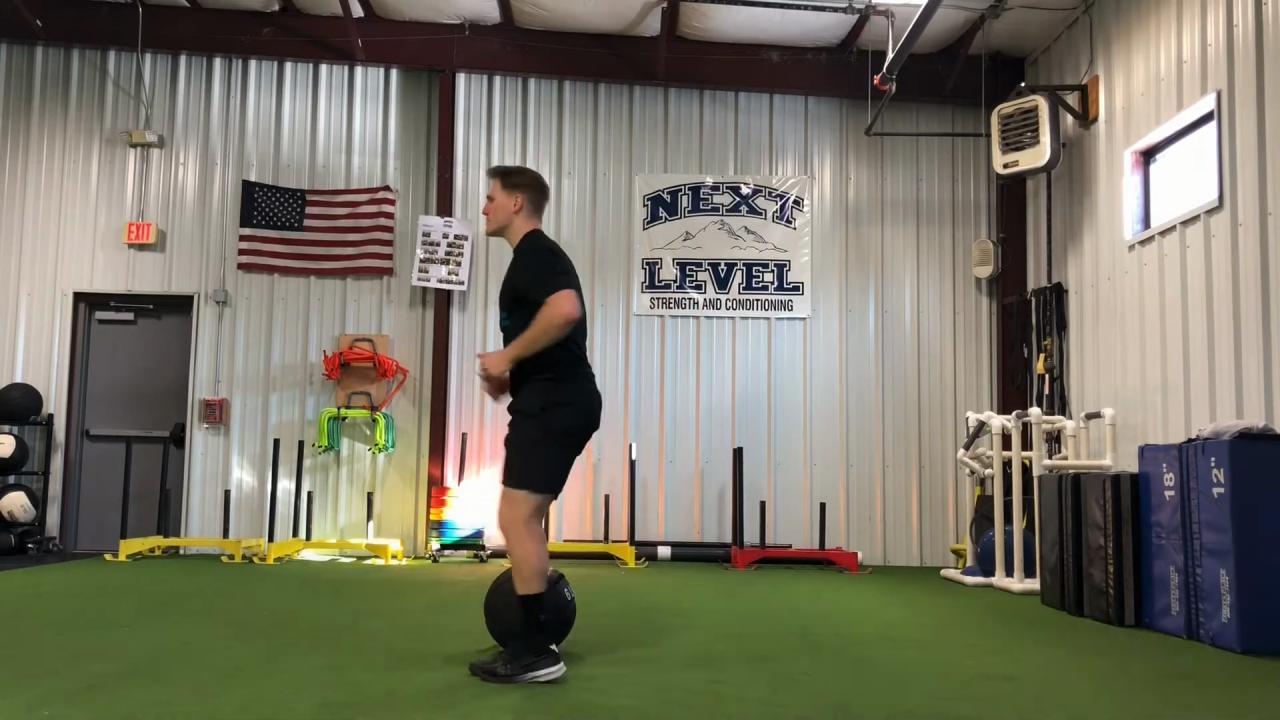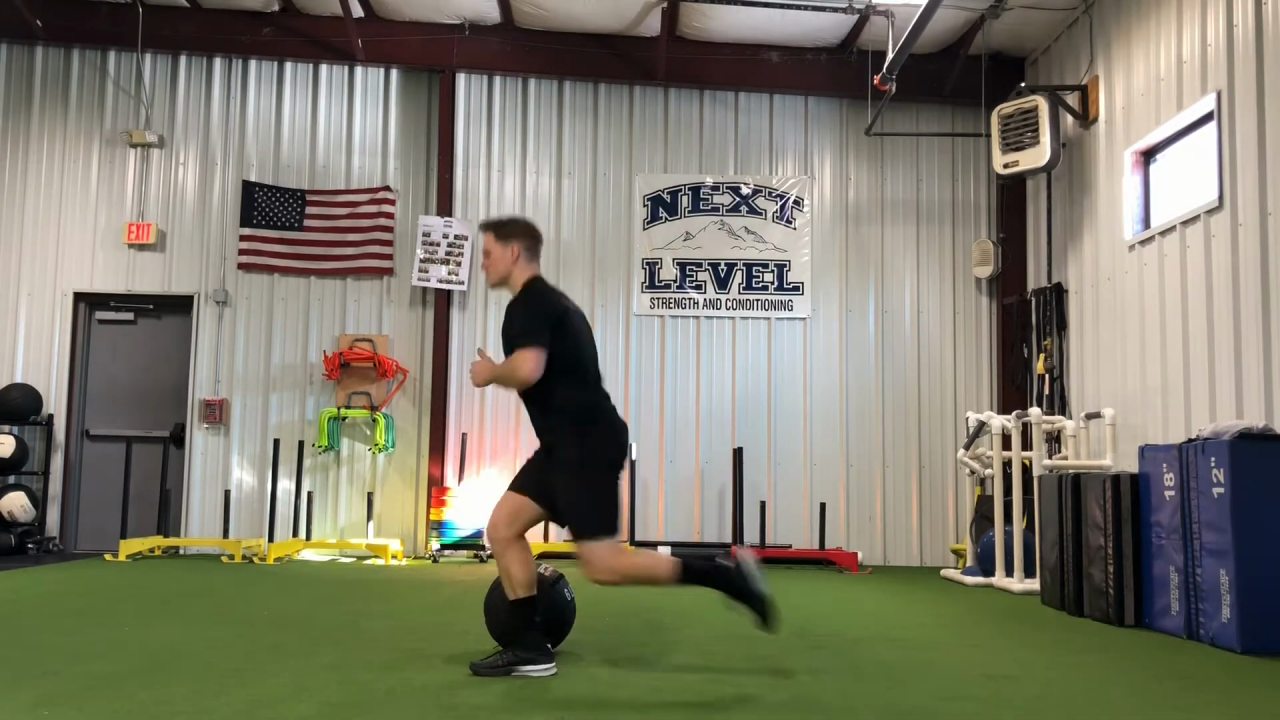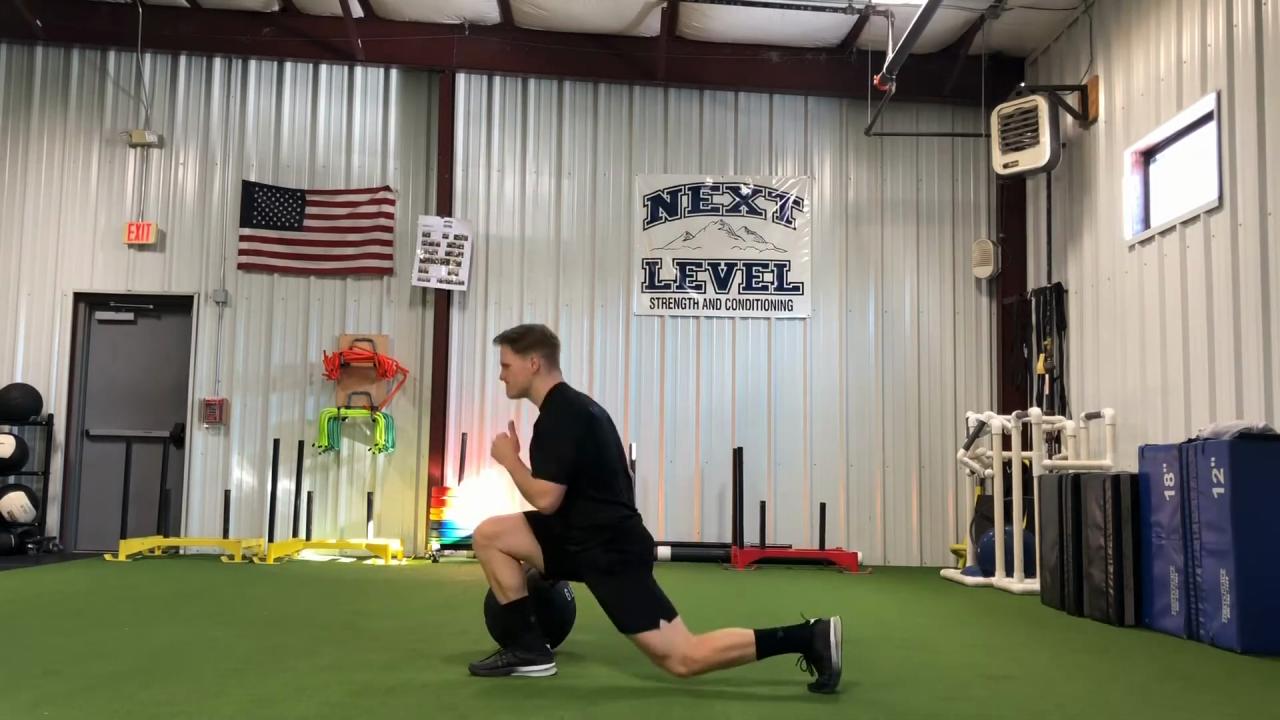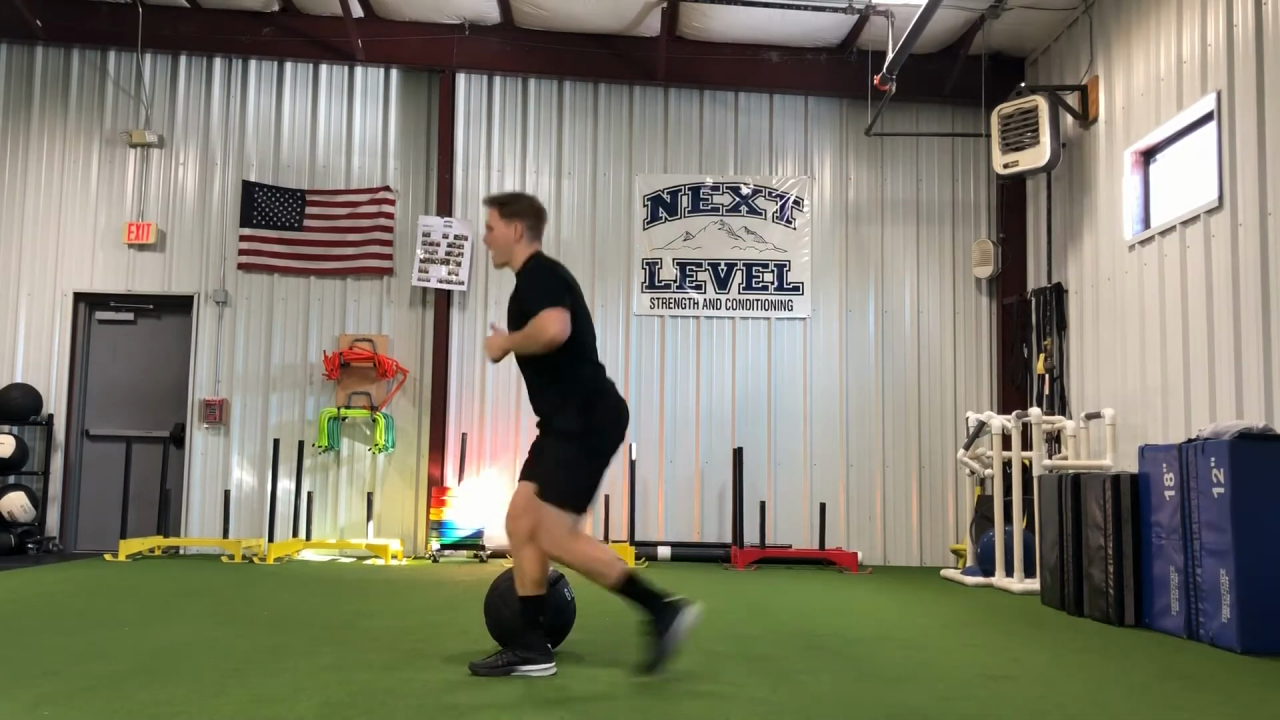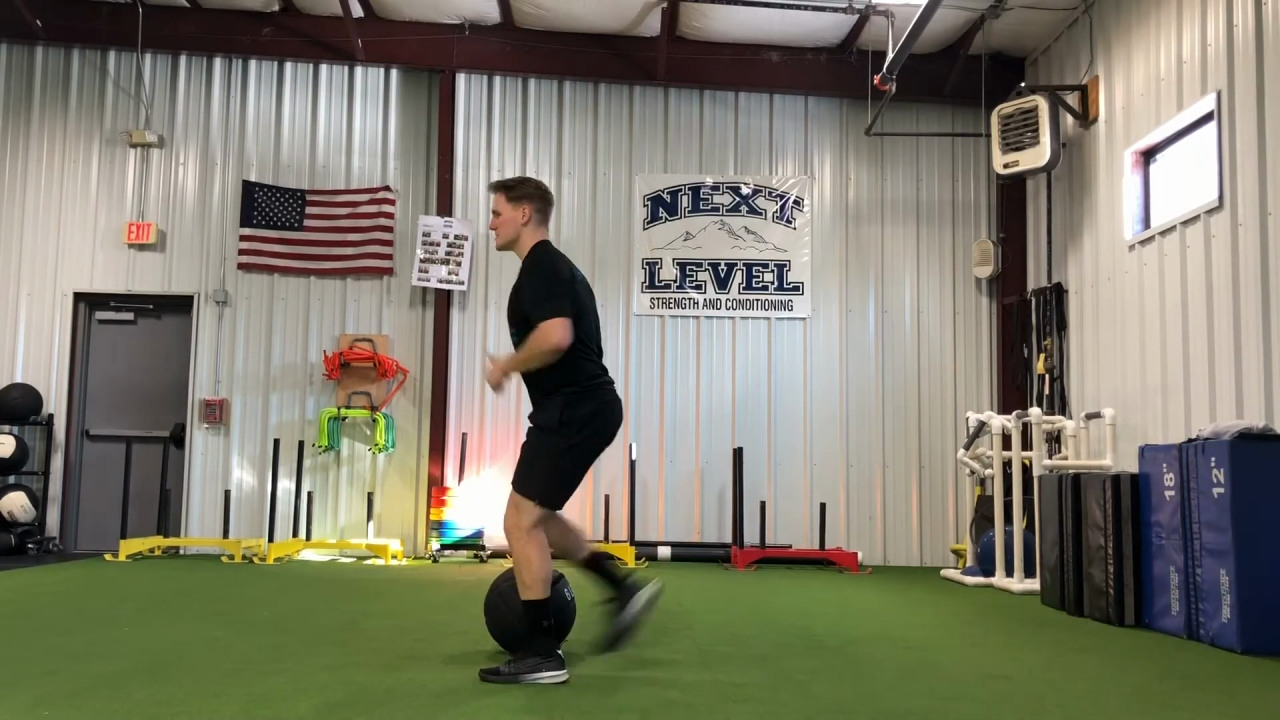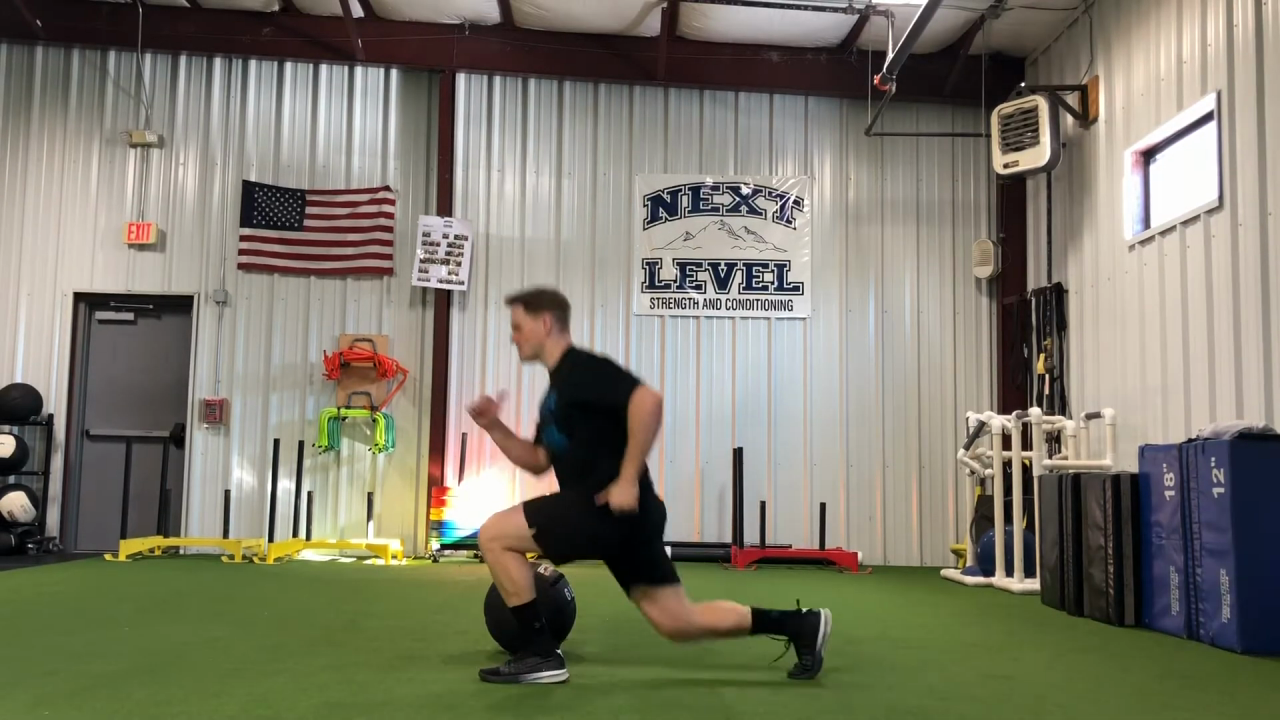
dt=0.2s
person 1, frame 1
left shoulder: (534, 253)
right shoulder: (541, 256)
left elbow: (566, 310)
left wrist: (506, 356)
right wrist: (511, 376)
left hip: (553, 406)
right hip: (559, 404)
left knee: (518, 519)
right knee: (521, 519)
left ankle: (536, 648)
right ankle: (532, 641)
person 1, frame 2
left shoulder: (528, 305)
right shoulder: (550, 303)
left elbow: (529, 371)
left wrist: (489, 373)
left hip: (582, 444)
right hip: (567, 443)
left knee: (602, 562)
right knee: (501, 528)
left ankle: (729, 574)
right ankle: (529, 646)
person 1, frame 3
left shoulder: (559, 418)
right shoulder: (576, 408)
left elbow: (546, 498)
right elbow: (620, 472)
left wrist: (508, 457)
left hip: (609, 547)
right hip: (586, 536)
left knee: (682, 657)
right knee: (488, 537)
left ankle: (809, 638)
right ankle: (528, 646)
person 1, frame 4
left shoulder: (540, 274)
right shoulder: (539, 278)
left elbow: (556, 328)
left wrist: (505, 343)
left hip: (584, 421)
right hip: (568, 422)
left knee: (557, 538)
right knee: (520, 525)
left ankle: (660, 609)
right ankle: (531, 646)
person 1, frame 5
left shoulder: (540, 268)
right shoulder: (551, 267)
left elbow: (556, 337)
left wrist: (507, 365)
left hip: (571, 415)
right hip: (578, 413)
left knee: (521, 527)
right knee: (537, 521)
left ankle: (542, 653)
right ankle: (623, 589)
person 1, frame 6
left shoulder: (584, 372)
right shoulder: (561, 383)
left elbow: (647, 401)
right elbow: (536, 460)
left wrist: (627, 479)
right wrist: (494, 426)
left hip: (609, 502)
right hip: (619, 509)
left knee: (495, 537)
right knee: (677, 622)
left ankle: (539, 654)
right ankle: (796, 625)
